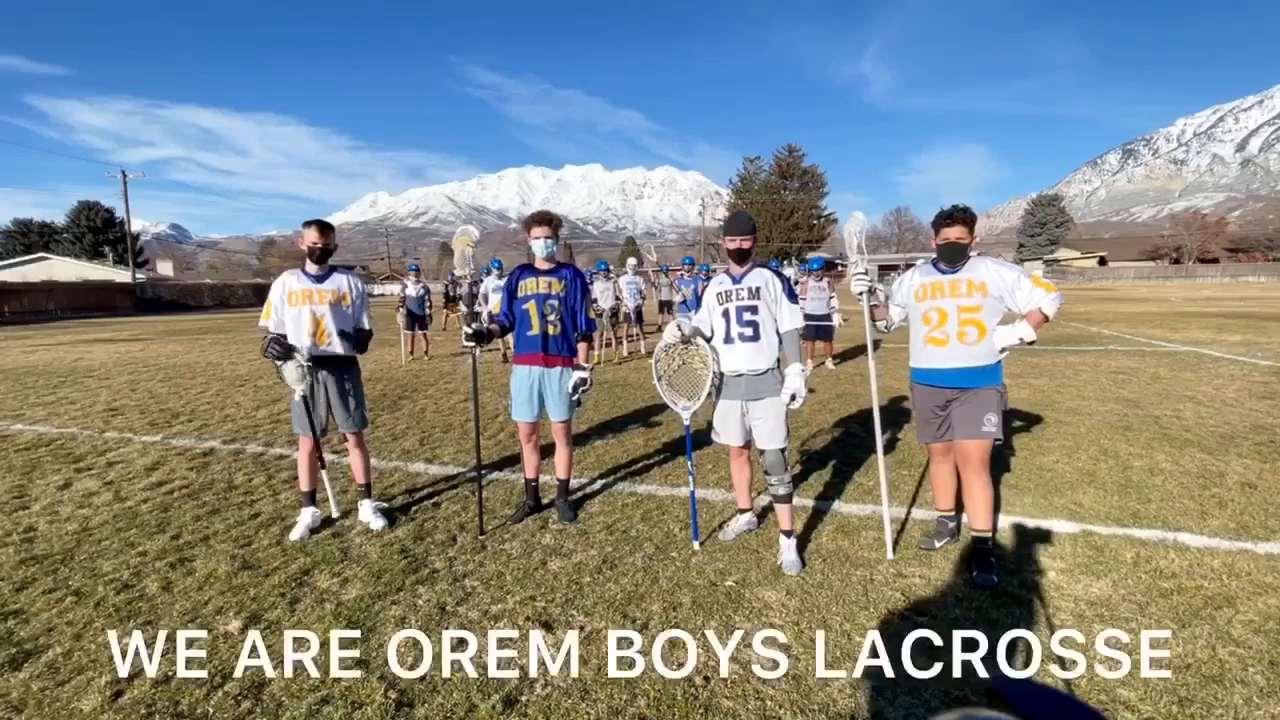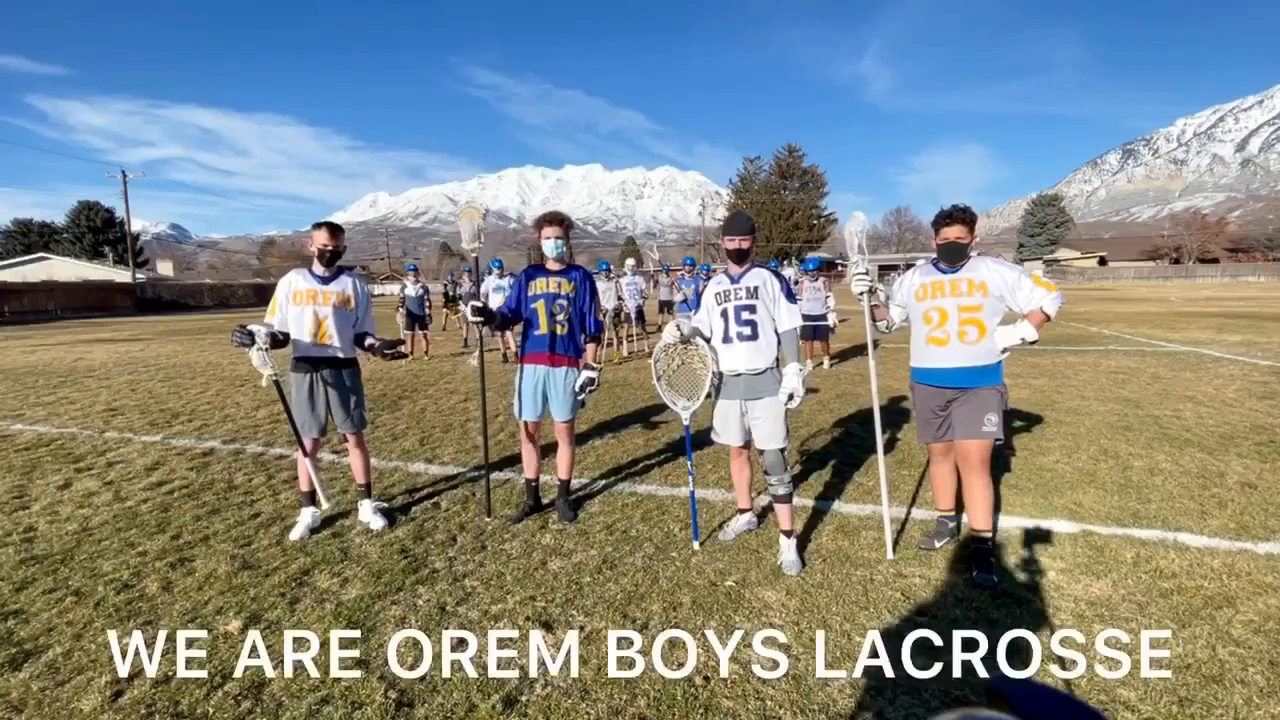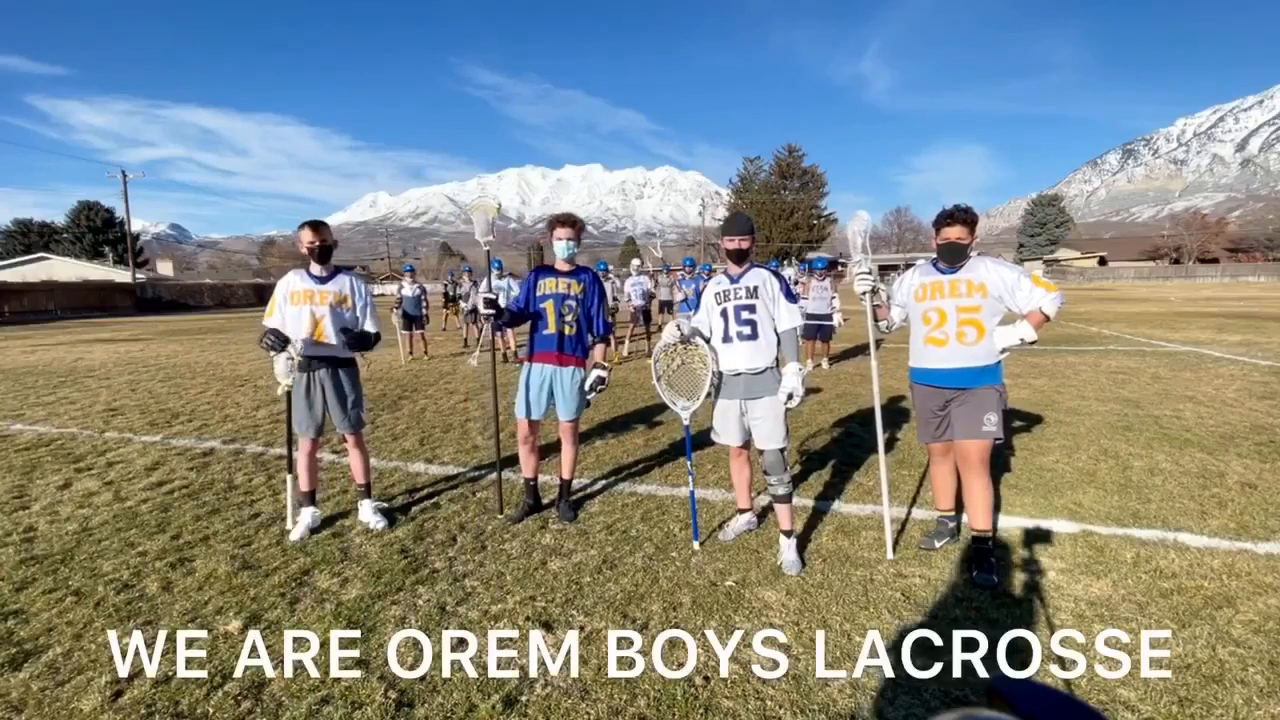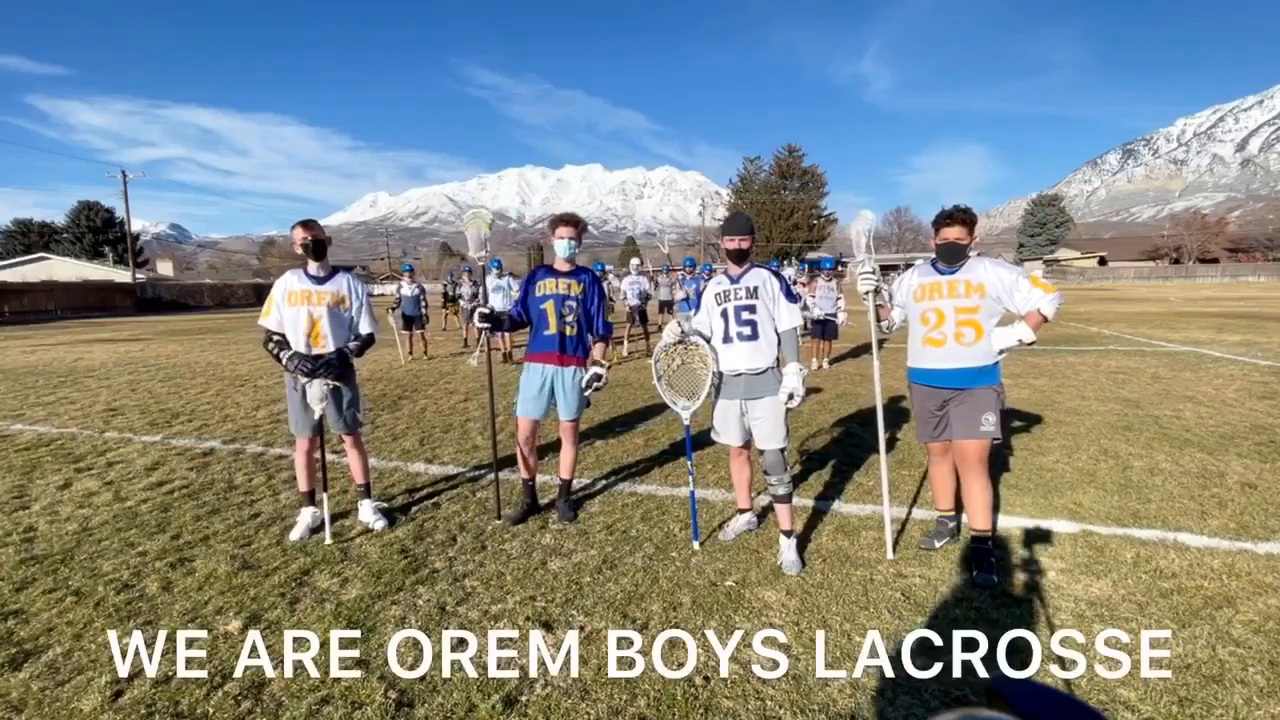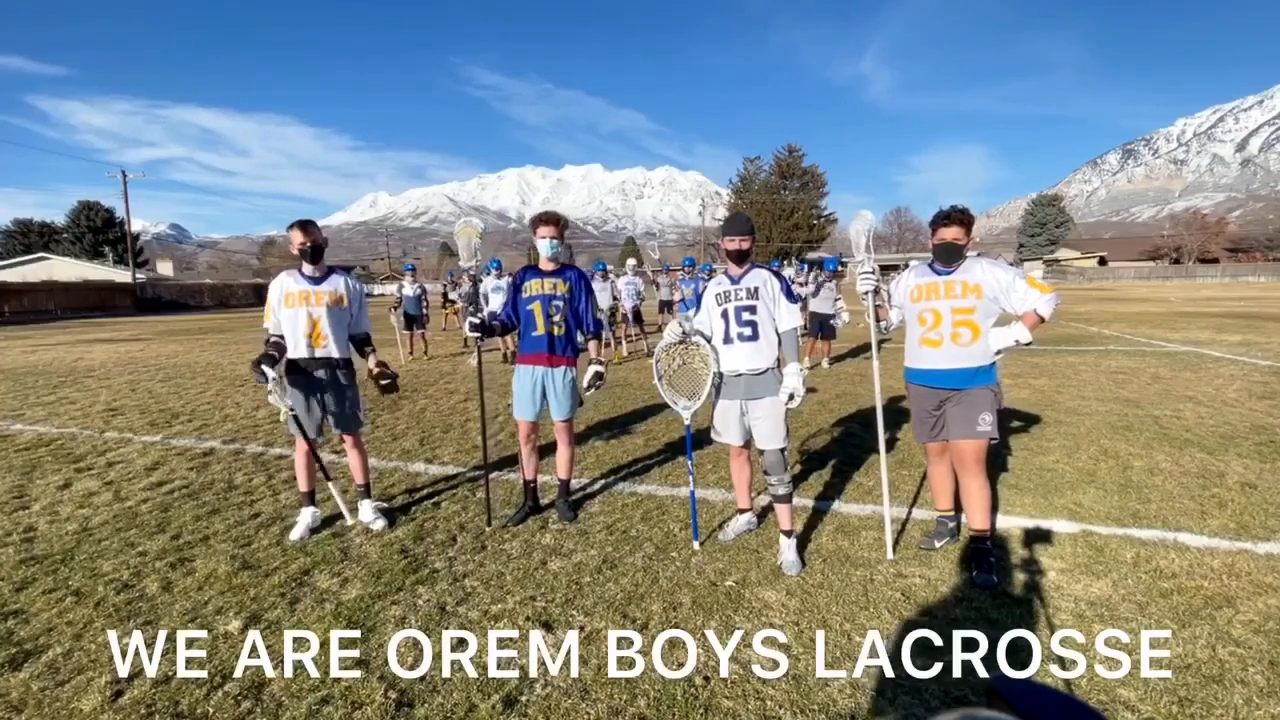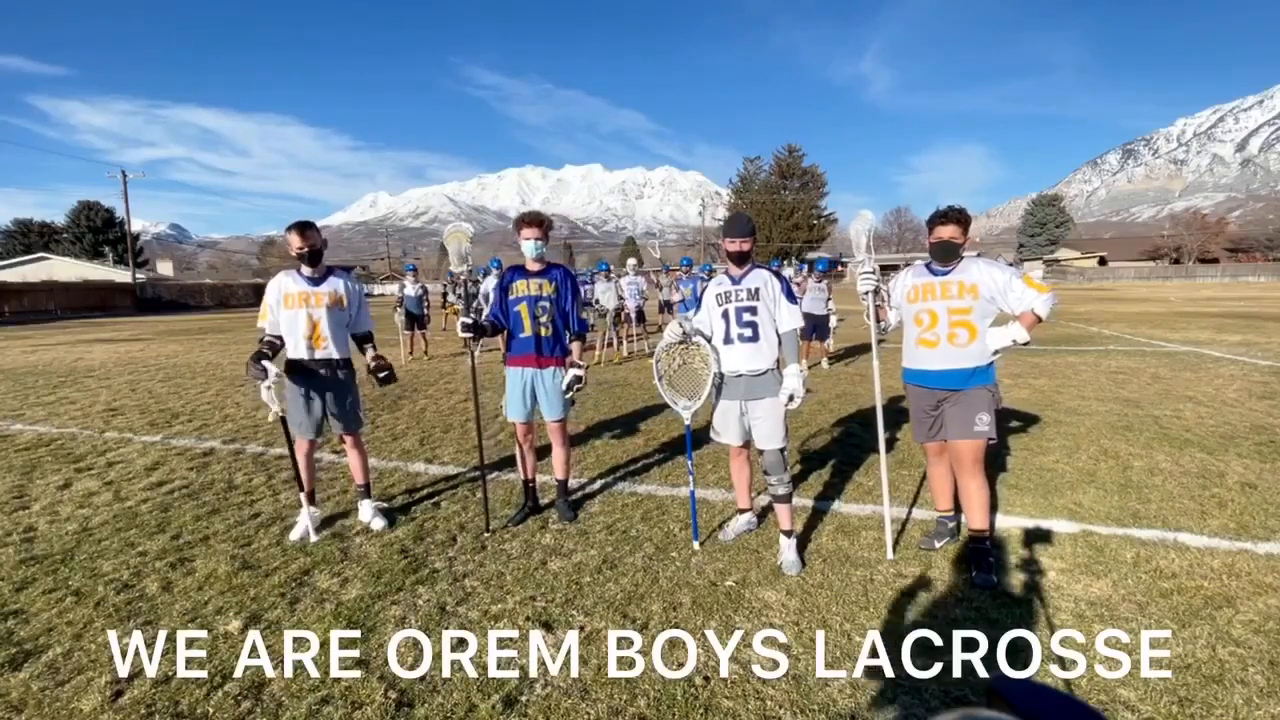
dt=0.5s
person 1, frame 1
left shoulder: (994, 272)
right shoulder: (914, 278)
left elbow: (1047, 296)
right elbow: (887, 319)
left wrist: (1017, 333)
right wrist: (870, 296)
left hip: (979, 383)
right hip: (929, 383)
left knee: (974, 462)
right knee: (940, 453)
left ankle: (983, 548)
right ankle: (947, 523)
person 1, frame 2
left shoulder: (995, 272)
right shoulder: (914, 279)
left elbow: (1048, 296)
right elbow: (888, 319)
left wrist: (1018, 333)
right wrist: (870, 296)
left hip: (980, 383)
right hip: (929, 383)
left knee: (974, 462)
right knee: (940, 452)
left ankle: (983, 547)
right ankle: (947, 522)
person 1, frame 3
left shoulder: (995, 273)
right shoulder: (914, 278)
left elbow: (1048, 297)
right elbow: (888, 320)
left wrist: (1018, 334)
right wrist: (873, 296)
left hip: (978, 383)
right hip: (928, 383)
left knee: (974, 462)
right knee: (940, 453)
left ankle: (983, 547)
right ankle: (947, 523)
person 1, frame 4
left shoulder: (994, 273)
right shoulder: (913, 279)
left elbow: (1047, 297)
right elbow: (888, 320)
left wrist: (1017, 335)
right wrist: (875, 296)
left hip: (977, 383)
right hip: (926, 383)
left knee: (972, 462)
right knee: (939, 453)
left ankle: (983, 547)
right ankle: (946, 523)
person 1, frame 5
left shoulder: (990, 273)
right shoulder: (910, 279)
left elbow: (1044, 298)
right elbow: (886, 319)
left wrist: (1013, 335)
right wrist: (873, 296)
left hip: (973, 383)
right hip: (923, 383)
left knee: (970, 462)
right knee: (936, 453)
left ankle: (981, 547)
right ankle: (946, 523)
person 1, frame 6
left shoulder: (988, 274)
right shoulder: (908, 279)
left elbow: (1041, 297)
right elbow: (885, 319)
left wrist: (1012, 334)
right wrist: (871, 295)
left hip: (971, 383)
right hip: (922, 383)
left knee: (969, 462)
right knee: (936, 454)
left ankle: (980, 546)
right ankle: (947, 522)
person 2, frame 1
left shoulder: (771, 279)
right shoulder: (714, 287)
left elbow: (789, 328)
right elbow: (705, 328)
left wrist: (795, 371)
right wrist: (684, 328)
left hip: (766, 382)
right hip: (728, 383)
left knee: (774, 459)
right knee: (737, 450)
left ankle: (787, 539)
right ankle: (745, 514)
person 2, frame 2
left shoulder: (770, 280)
right shoulder: (713, 287)
left elbow: (787, 327)
right elbow: (704, 328)
left wrist: (793, 370)
right wrist: (683, 328)
left hip: (765, 381)
right hip: (728, 383)
left knee: (774, 458)
right knee: (737, 450)
left ankle: (787, 539)
right ankle: (745, 514)
person 2, frame 3
left shoulder: (769, 279)
right shoulder: (712, 287)
left elbow: (787, 327)
right elbow: (704, 330)
left wrist: (793, 370)
right wrist: (683, 328)
left hip: (765, 381)
right hip: (727, 382)
left knee: (774, 459)
right knee: (737, 450)
left ankle: (787, 539)
right ankle: (745, 514)
person 2, frame 4
left shoulder: (770, 279)
right shoulder: (712, 288)
left elbow: (787, 328)
right elbow: (704, 331)
left wrist: (793, 370)
right wrist: (683, 329)
left hip: (765, 381)
right hip: (727, 383)
left knee: (774, 458)
right knee: (736, 450)
left ankle: (787, 539)
right ankle: (745, 514)
person 2, frame 5
left shoulder: (770, 279)
right shoulder: (713, 288)
left elbow: (788, 328)
right elbow: (704, 331)
left wrist: (793, 370)
right wrist: (683, 329)
left hip: (765, 381)
right hip: (727, 383)
left knee: (774, 459)
right knee: (737, 450)
left ankle: (788, 539)
right ankle: (745, 514)
person 2, frame 6
left shoulder: (771, 280)
right shoulder: (713, 288)
left elbow: (788, 329)
right elbow: (704, 330)
left wrist: (793, 371)
right wrist: (682, 328)
left hip: (765, 381)
right hip: (727, 383)
left knee: (773, 459)
right knee: (736, 450)
left ankle: (787, 539)
right ankle: (745, 514)
person 3, frame 1
left shoulder: (350, 282)
right shoulder: (285, 283)
left elbow: (365, 330)
right elbow: (273, 333)
left wrist: (358, 341)
right wrist: (274, 347)
left hip: (344, 369)
right hip: (306, 372)
left knee: (355, 438)
right knee: (307, 442)
left ankle: (367, 504)
right ankle: (308, 511)
person 3, frame 2
left shoulder: (355, 285)
right shoulder: (291, 282)
left elbow: (360, 334)
right elbow: (280, 334)
left wrist: (379, 347)
right wrist: (255, 337)
left hip: (344, 369)
right hip: (306, 371)
left knee: (355, 437)
right knee: (308, 442)
left ankle: (366, 504)
right ankle: (309, 511)
person 3, frame 3
left shoulder: (353, 284)
right shoulder: (288, 283)
left elbow: (371, 335)
right elbow: (277, 331)
left wrist: (362, 339)
right wrist: (270, 339)
left hip: (342, 369)
right hip: (305, 370)
left knee: (354, 437)
right knee: (307, 442)
left ankle: (366, 504)
right ankle: (308, 511)
person 3, frame 4
left shoulder: (350, 284)
right shoulder: (286, 283)
left elbow: (366, 335)
right elbow: (271, 337)
left wrist: (342, 356)
right wrist: (289, 358)
left hip: (338, 373)
right hip: (300, 375)
left knee: (351, 437)
right knee: (304, 442)
left ankle: (366, 504)
right ankle: (308, 511)
person 3, frame 5
left shoulder: (347, 284)
right shoulder: (282, 284)
left elbow: (359, 334)
right elbow: (275, 336)
left wrist: (373, 362)
right wrist: (267, 360)
left hip: (339, 371)
right hip: (299, 374)
left knee: (351, 437)
right knee: (303, 442)
left ankle: (366, 503)
right ankle: (308, 511)
person 3, frame 6
left shoulder: (346, 284)
right shoulder: (280, 285)
left elbow: (361, 332)
right elbow: (272, 335)
left wrist: (374, 358)
right wrist: (261, 357)
left hip: (338, 371)
right hip: (299, 375)
left knee: (351, 438)
right knee: (303, 443)
left ankle: (366, 504)
right ankle: (309, 510)
person 4, frame 1
left shoulder: (571, 275)
right shoulder: (518, 276)
left elbow: (584, 326)
right elbow: (505, 320)
left wrist: (583, 367)
right wrist: (485, 332)
left hip: (560, 365)
right hip: (525, 364)
left knee: (562, 432)
right knee: (527, 434)
left ankle: (562, 497)
right ankle: (531, 498)
person 4, frame 2
left shoulder: (580, 277)
right shoulder: (528, 276)
left elbow: (592, 327)
right elbow: (510, 316)
left wrist: (590, 367)
right wrist: (489, 317)
left hip: (566, 365)
right hip: (530, 363)
left knee: (565, 431)
right knee: (528, 433)
left ankle: (563, 497)
right ankle: (532, 498)
person 4, frame 3
left shoulder: (588, 279)
right shoulder: (536, 276)
left elbow: (600, 328)
right elbow: (519, 313)
left wrist: (600, 366)
right wrist: (498, 311)
left hip: (572, 365)
right hip: (536, 362)
left knee: (569, 432)
right knee: (526, 432)
left ankle: (564, 497)
right ankle: (531, 497)
person 4, frame 4
left shoulder: (588, 279)
right shoulder: (536, 276)
left elbow: (600, 328)
right elbow: (520, 317)
left wrist: (598, 364)
right wrist: (496, 321)
left hip: (573, 365)
right hip: (537, 363)
left knee: (569, 432)
right knee: (525, 434)
left ankle: (564, 497)
right ankle: (529, 499)
person 4, frame 5
left shoulder: (575, 277)
right shoulder: (523, 277)
left elbow: (589, 323)
right elbow: (509, 320)
left wrist: (596, 361)
right wrist: (487, 328)
left hip: (562, 364)
right hip: (528, 364)
left knee: (564, 432)
right knee: (526, 434)
left ankle: (563, 497)
right ankle: (530, 499)
person 4, frame 6
left shoulder: (562, 276)
right shoulder: (509, 277)
left elbow: (576, 325)
right elbow: (498, 321)
left wrist: (577, 364)
right wrist: (479, 328)
left hip: (552, 365)
right hip: (517, 366)
left knee: (558, 432)
right knee: (523, 435)
left ankle: (562, 497)
right ankle: (530, 499)
